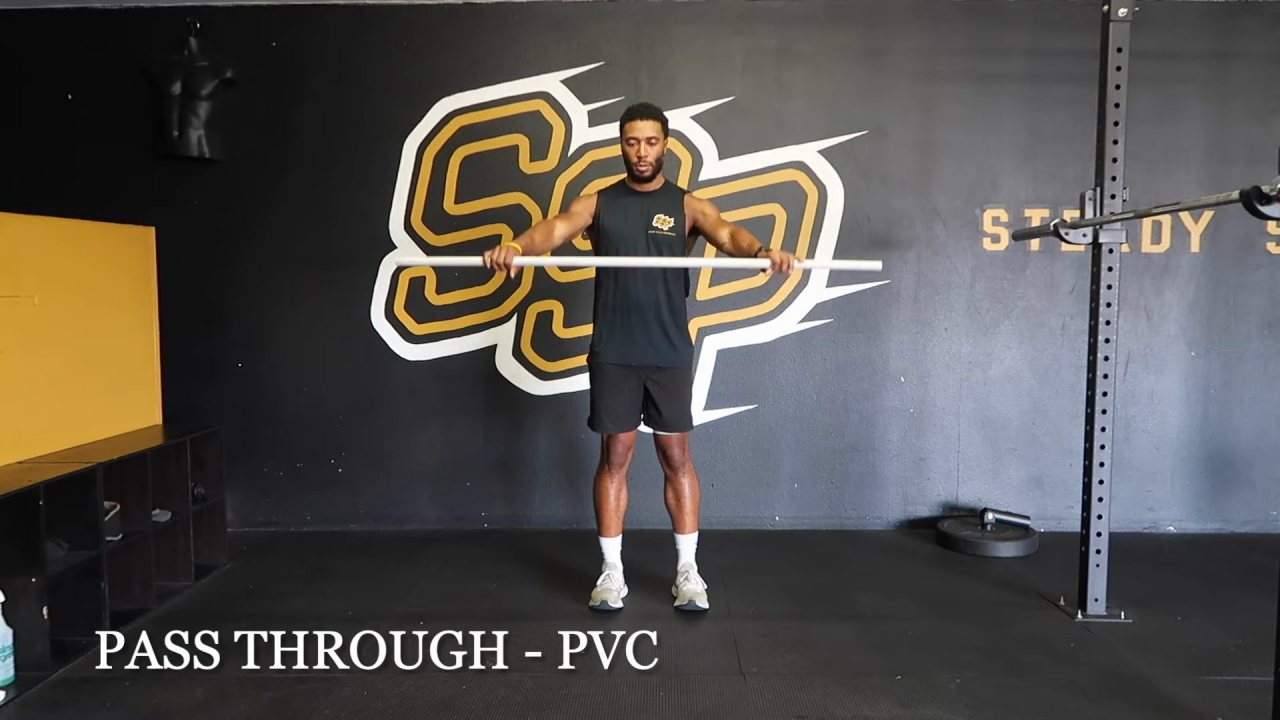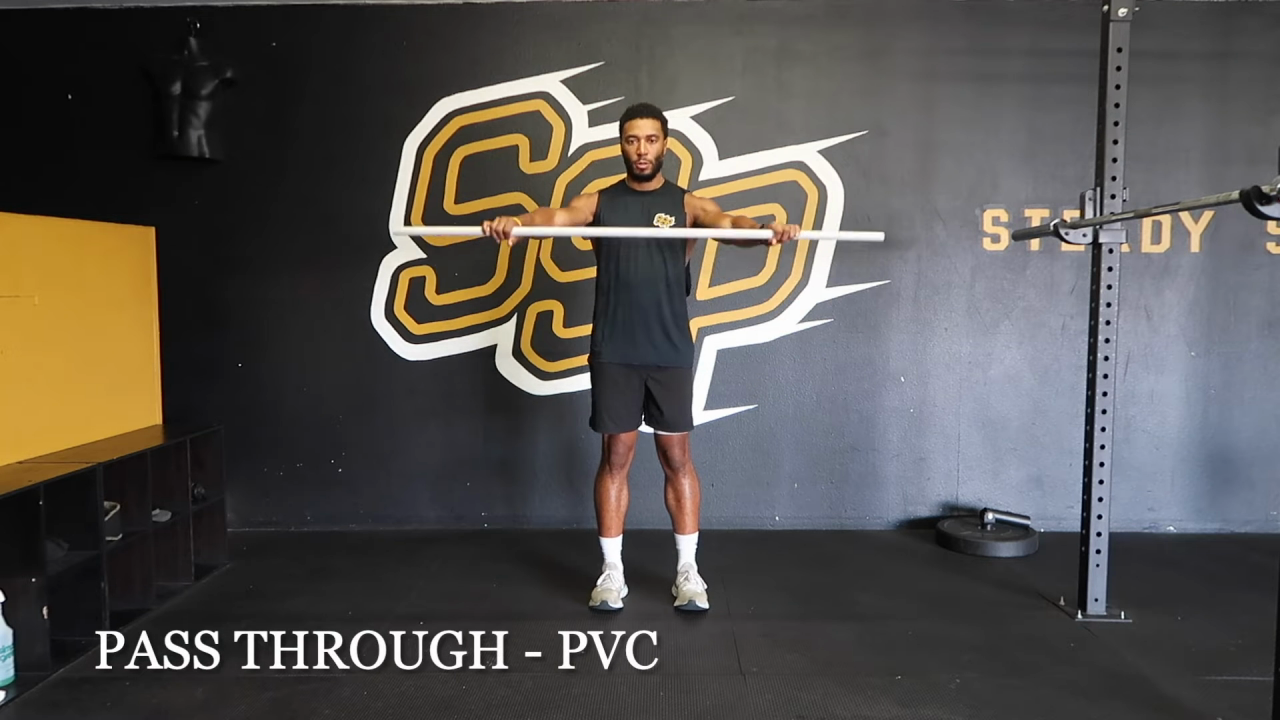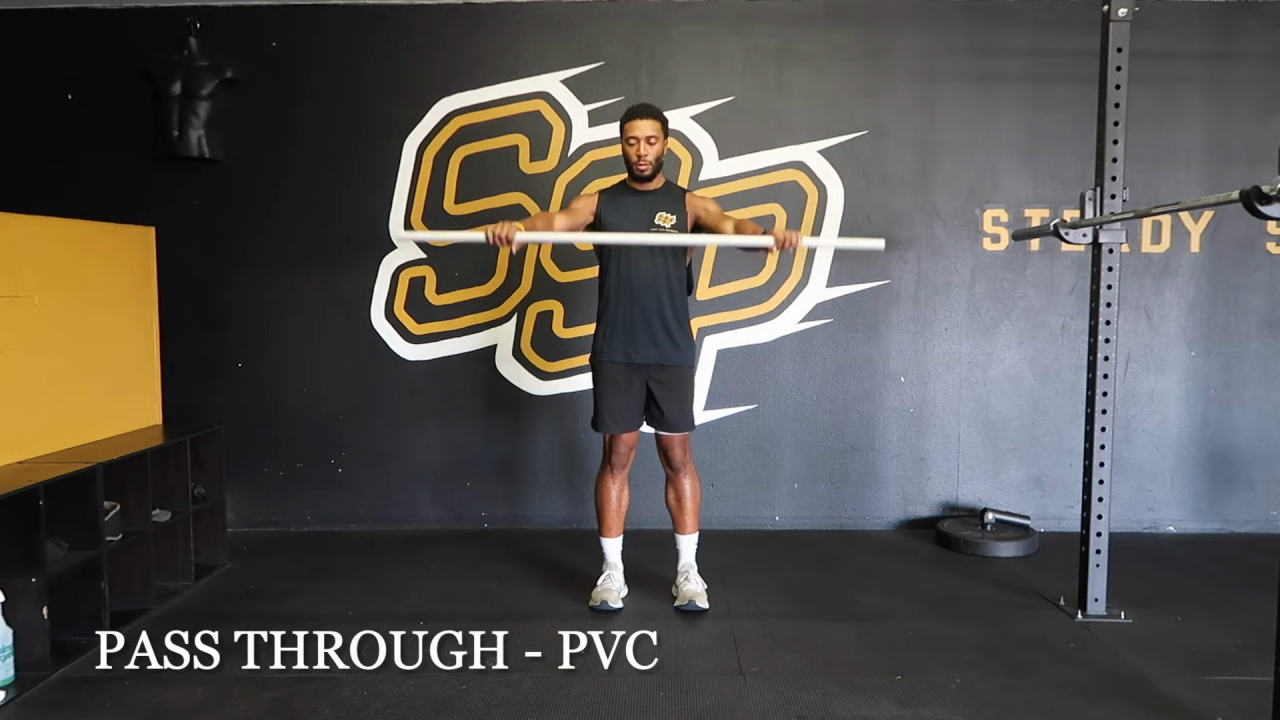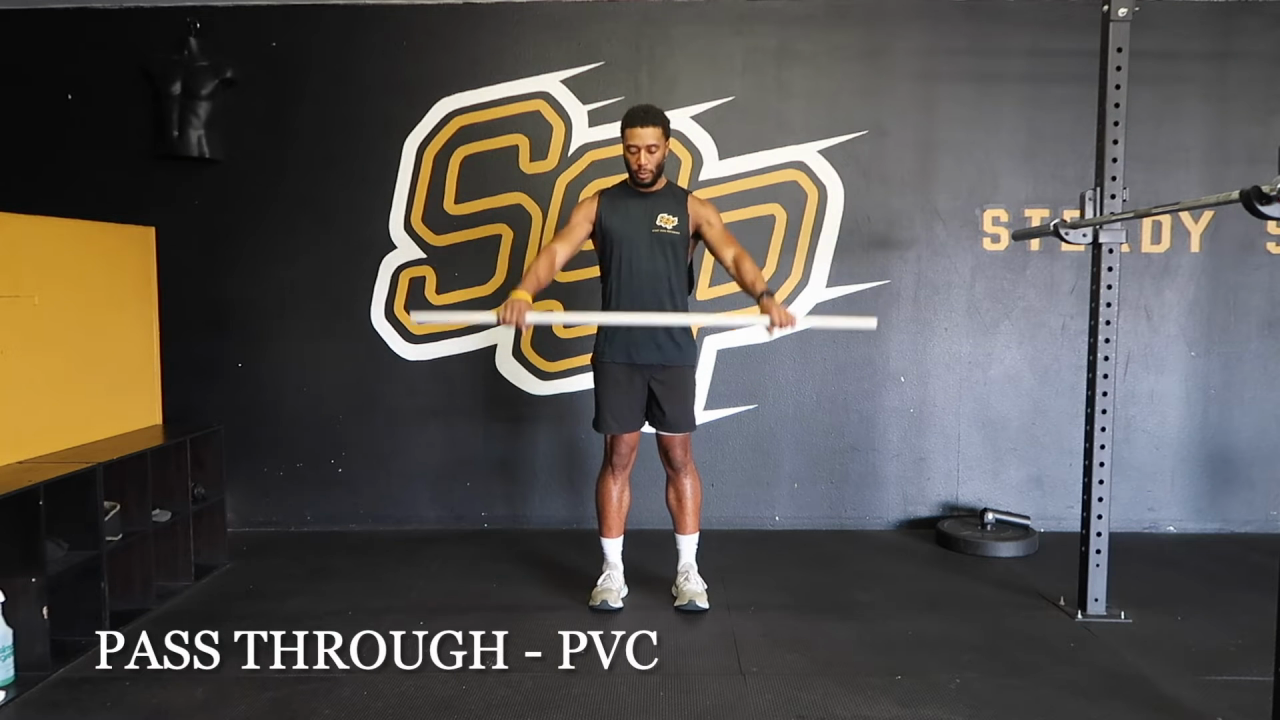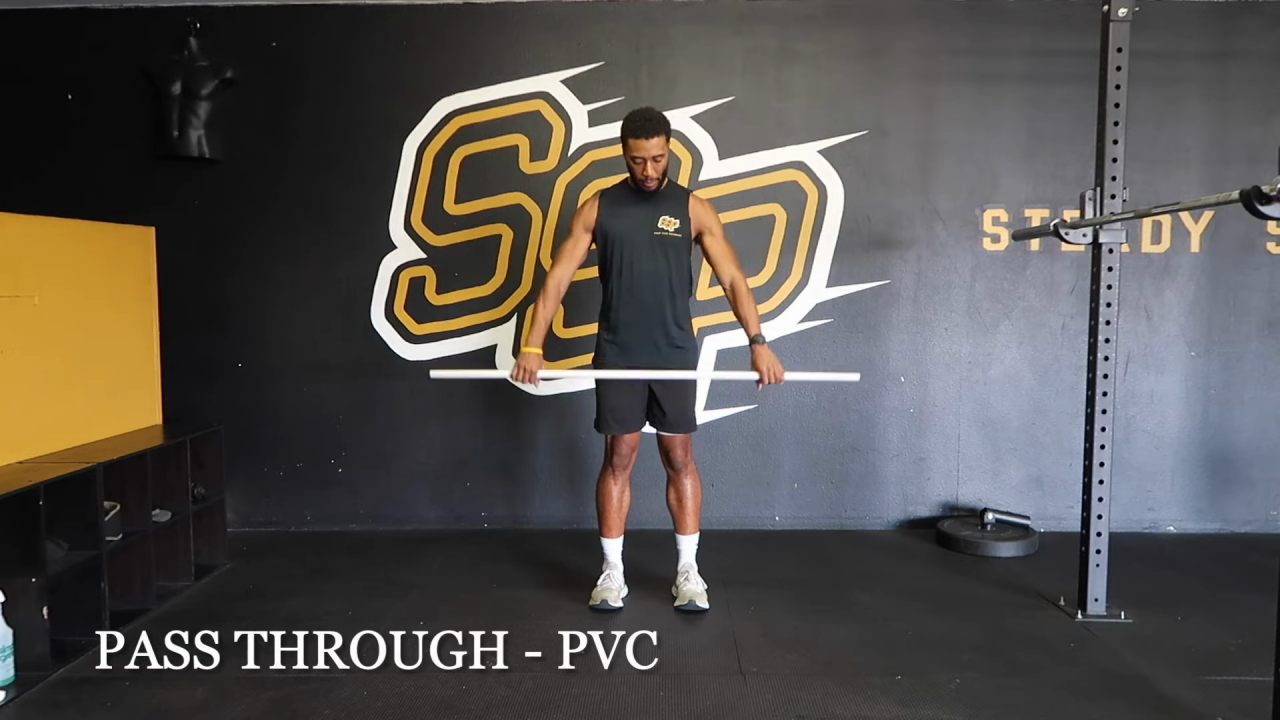
dt=0.2s
person 1, frame 1
left shoulder: (689, 205)
right shoulder: (596, 203)
left elbow: (728, 235)
right elbow: (554, 229)
left wrist: (764, 252)
right wrist: (515, 247)
left hip: (670, 353)
right hip: (613, 353)
left knee: (677, 458)
right knee: (614, 458)
left ankle: (687, 570)
right ankle: (612, 571)
person 1, frame 2
left shoulder: (689, 203)
right shoulder: (598, 202)
left elbow: (729, 224)
right elbow: (555, 217)
left wrist: (766, 228)
right wrist: (515, 222)
left hip: (671, 353)
right hip: (614, 354)
left knee: (677, 459)
right knee: (615, 458)
left ankle: (687, 571)
right ankle: (612, 571)
person 1, frame 3
left shoulder: (691, 204)
right shoulder: (598, 202)
left elbow: (731, 226)
right elbow: (555, 221)
left wrist: (768, 232)
right wrist: (518, 226)
left hip: (672, 353)
right hip: (615, 353)
left knee: (678, 458)
right knee: (616, 458)
left ankle: (687, 571)
right ankle: (612, 572)
person 1, frame 4
left shoulder: (692, 206)
right shoulder: (598, 205)
left elbow: (732, 253)
right elbow: (556, 250)
left wrist: (765, 296)
right wrist: (523, 293)
left hip: (673, 354)
right hip: (616, 354)
left knee: (679, 459)
right knee: (617, 458)
left ankle: (687, 571)
right ankle: (612, 572)
person 1, frame 5
left shoulder: (694, 208)
right shoulder: (598, 207)
left elbow: (732, 277)
right elbow: (559, 274)
left wrist: (758, 341)
right wrist: (533, 342)
left hip: (675, 355)
right hip: (617, 356)
left knee: (679, 459)
right knee: (618, 459)
left ankle: (688, 571)
right ankle: (612, 571)
